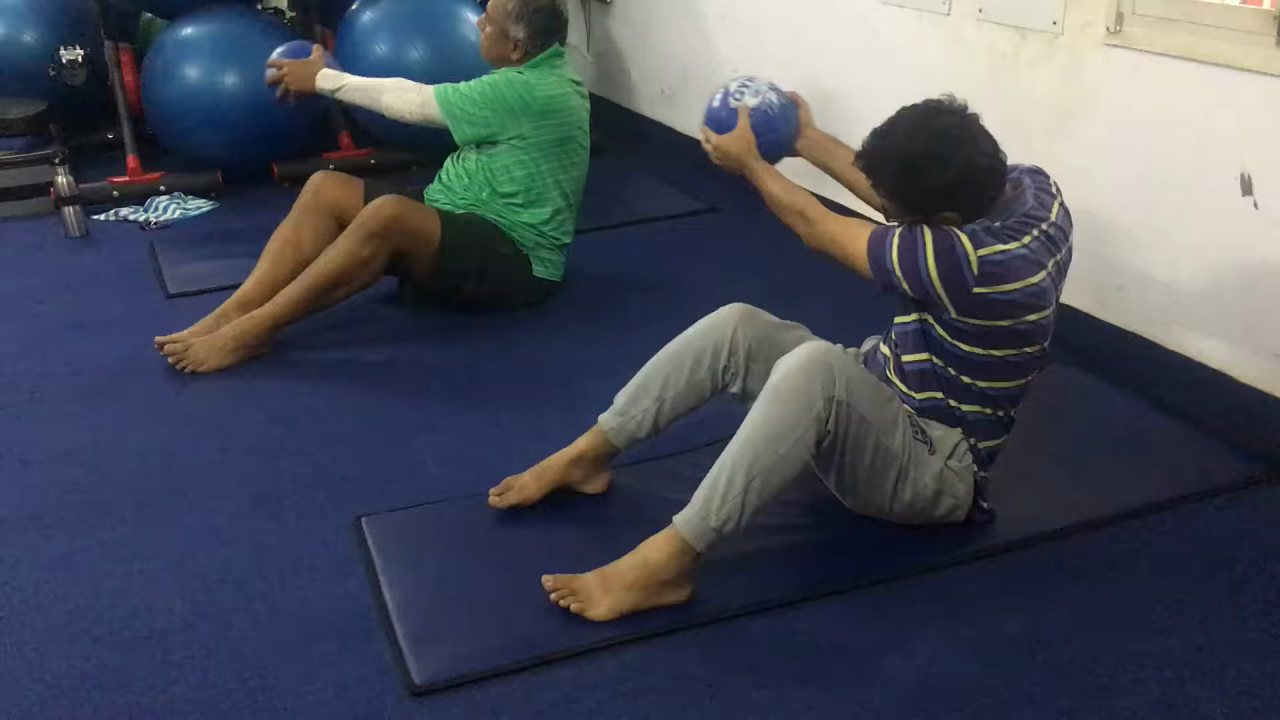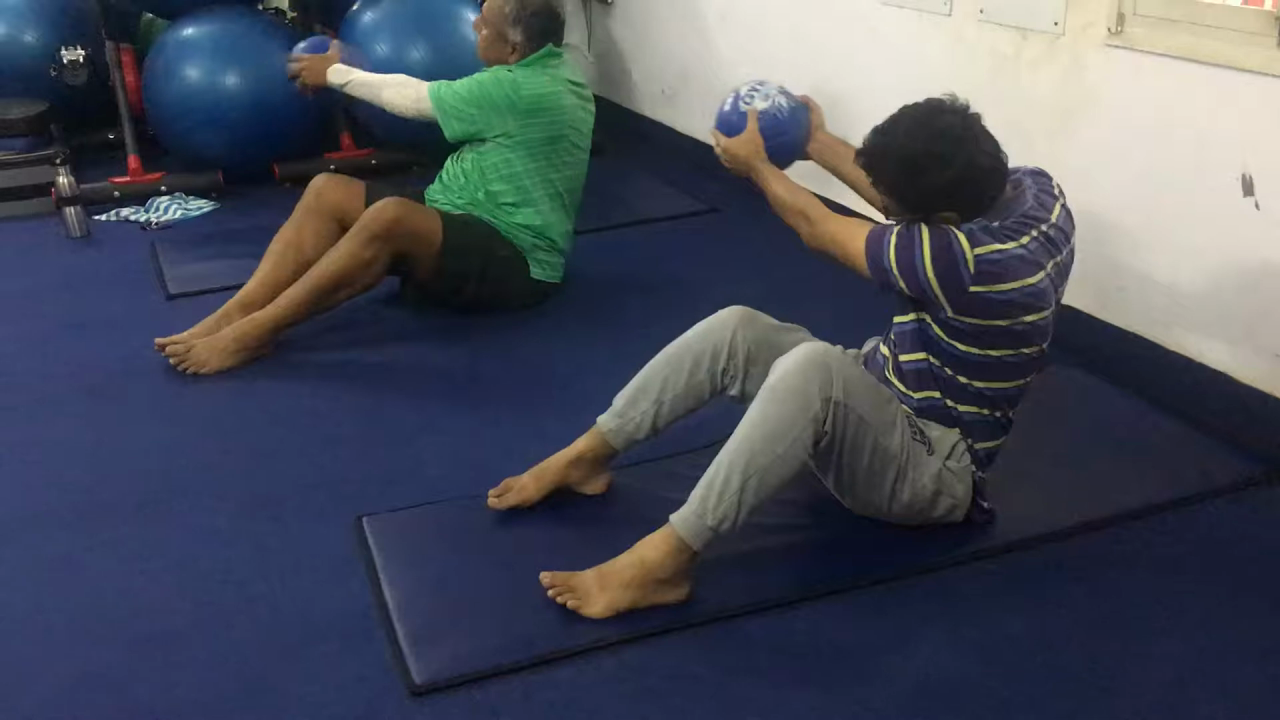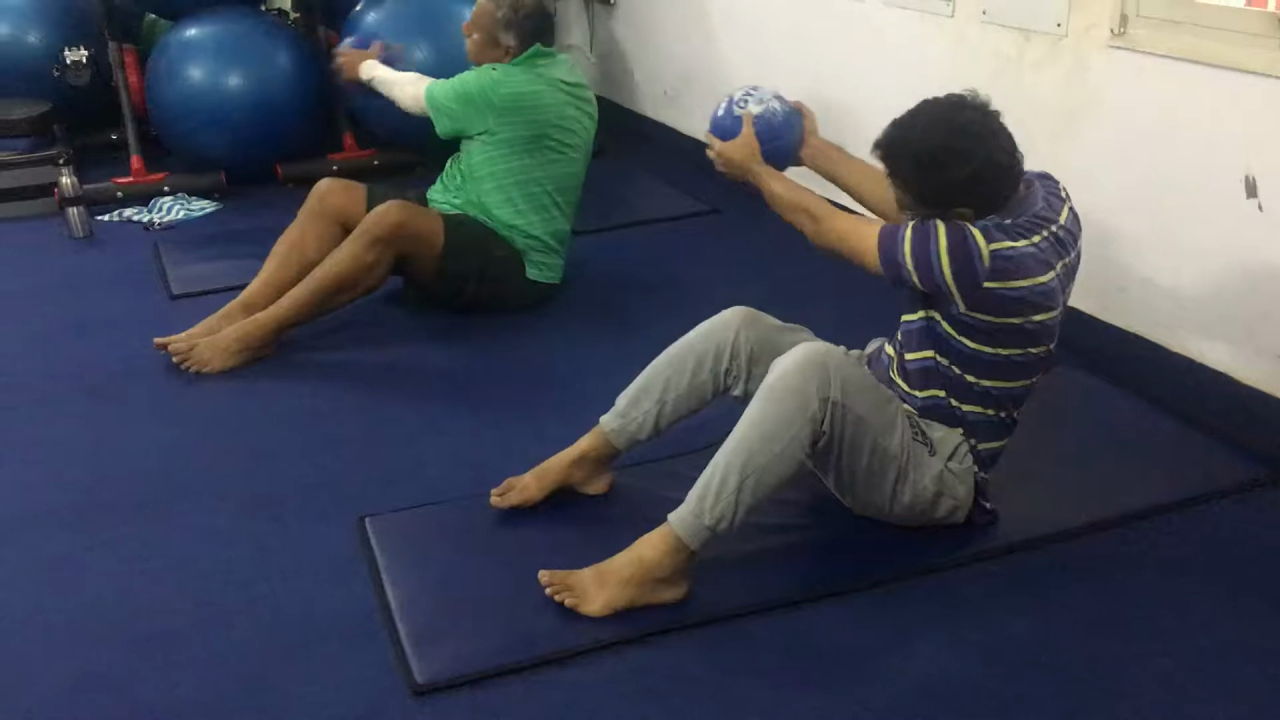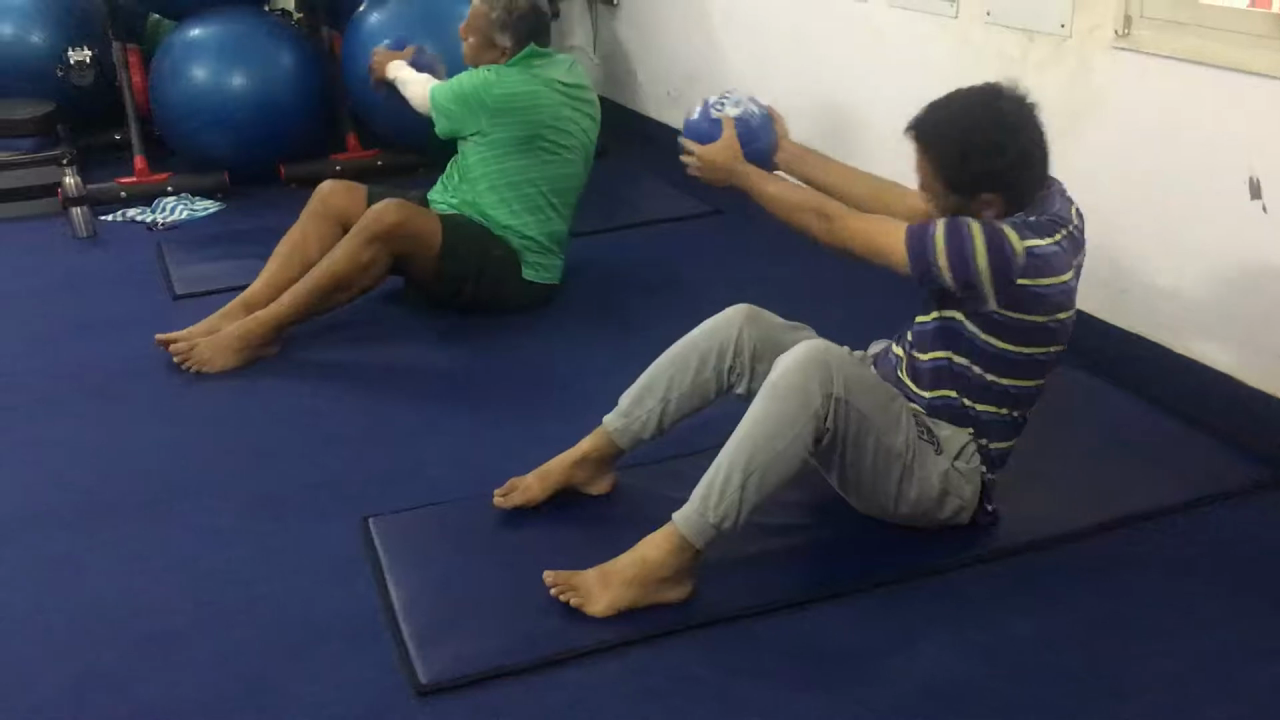
dt=0.1s
person 1, frame 1
left shoulder: (961, 260)
right shoulder: (1030, 186)
left elbow: (816, 226)
right elbow: (913, 204)
left wrist: (748, 160)
right wrist: (810, 141)
left hip: (933, 469)
left knee: (813, 365)
right knee: (737, 326)
left ankle: (668, 561)
right ankle: (585, 456)
person 1, frame 2
left shoulder: (960, 259)
right shoulder: (1033, 189)
left elbow: (818, 226)
right elbow: (911, 193)
left wrist: (757, 163)
right wrist: (819, 143)
left hip: (932, 470)
left knee: (811, 366)
right knee: (737, 329)
left ankle: (665, 560)
right ankle: (585, 457)
person 1, frame 3
left shoulder: (972, 251)
right shoulder: (1040, 192)
left elbow: (824, 226)
right elbow: (912, 214)
left wrist: (751, 165)
right wrist: (815, 149)
left hip: (934, 471)
left knee: (811, 366)
right knee: (739, 330)
left ankle: (664, 560)
right ankle: (587, 457)
person 1, frame 4
left shoulder: (997, 250)
right shoulder: (1042, 194)
left elbow: (836, 225)
right elbow: (914, 211)
left wrist: (737, 170)
right wrist: (791, 154)
left hip: (938, 472)
left knee: (812, 364)
right knee: (742, 327)
left ankle: (668, 559)
right ankle: (591, 457)
person 2, frame 1
left shoulder: (526, 92)
right shoulder: (541, 72)
left elbow: (415, 105)
right elbow: (433, 104)
left wrist: (321, 79)
left hip: (512, 262)
left knee: (388, 215)
right knee: (325, 189)
left ankle: (253, 332)
right ankle: (235, 312)
person 2, frame 2
left shoulder: (516, 89)
right shoulder: (545, 71)
left elbow: (415, 99)
left wrist: (333, 72)
left hip: (512, 263)
left knee: (390, 217)
right knee: (327, 192)
left ankle: (254, 333)
right ankle: (236, 314)
person 2, frame 3
left shoulder: (499, 88)
right shoulder: (565, 72)
left elbow: (420, 98)
left wrist: (366, 67)
left hip: (512, 264)
left knee: (393, 220)
right knee: (331, 196)
left ankle: (257, 334)
right ankle: (238, 313)
person 2, frame 4
left shoulder: (494, 89)
right shoulder: (568, 73)
left elbow: (428, 98)
left wrist: (394, 68)
left hip: (512, 265)
left knee: (391, 218)
right knee: (333, 197)
left ankle: (257, 333)
right ankle: (239, 312)
